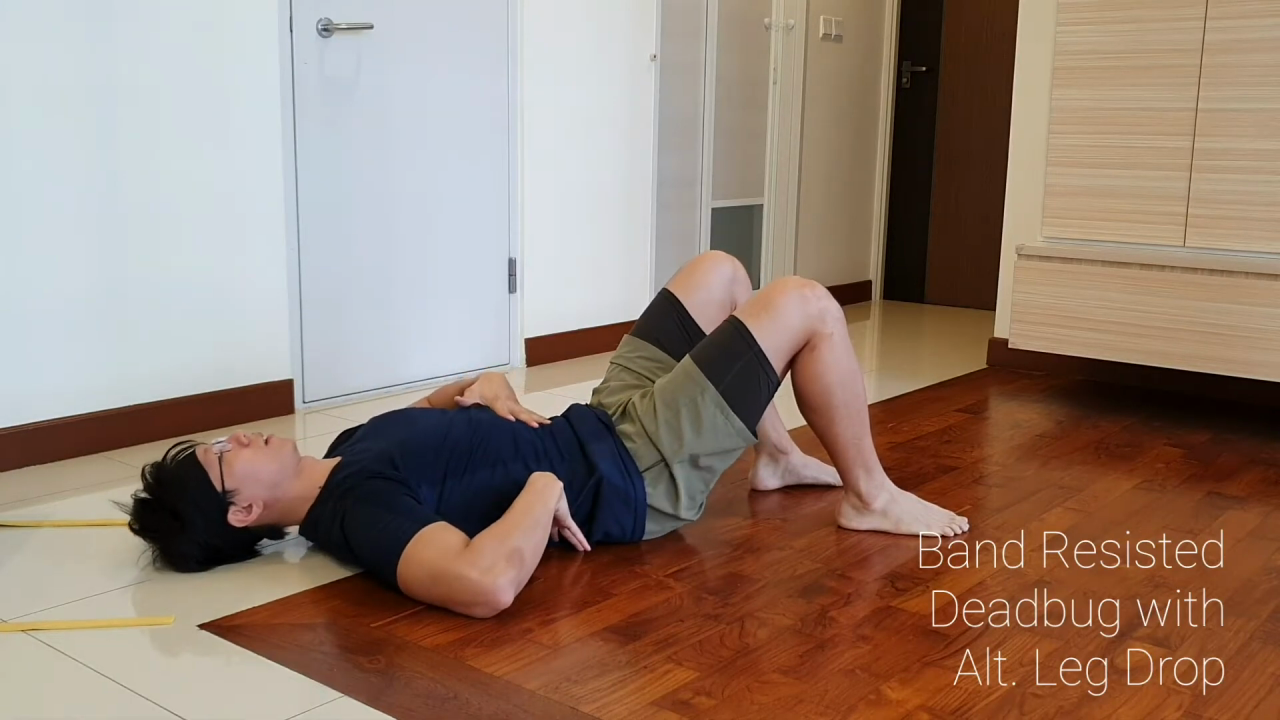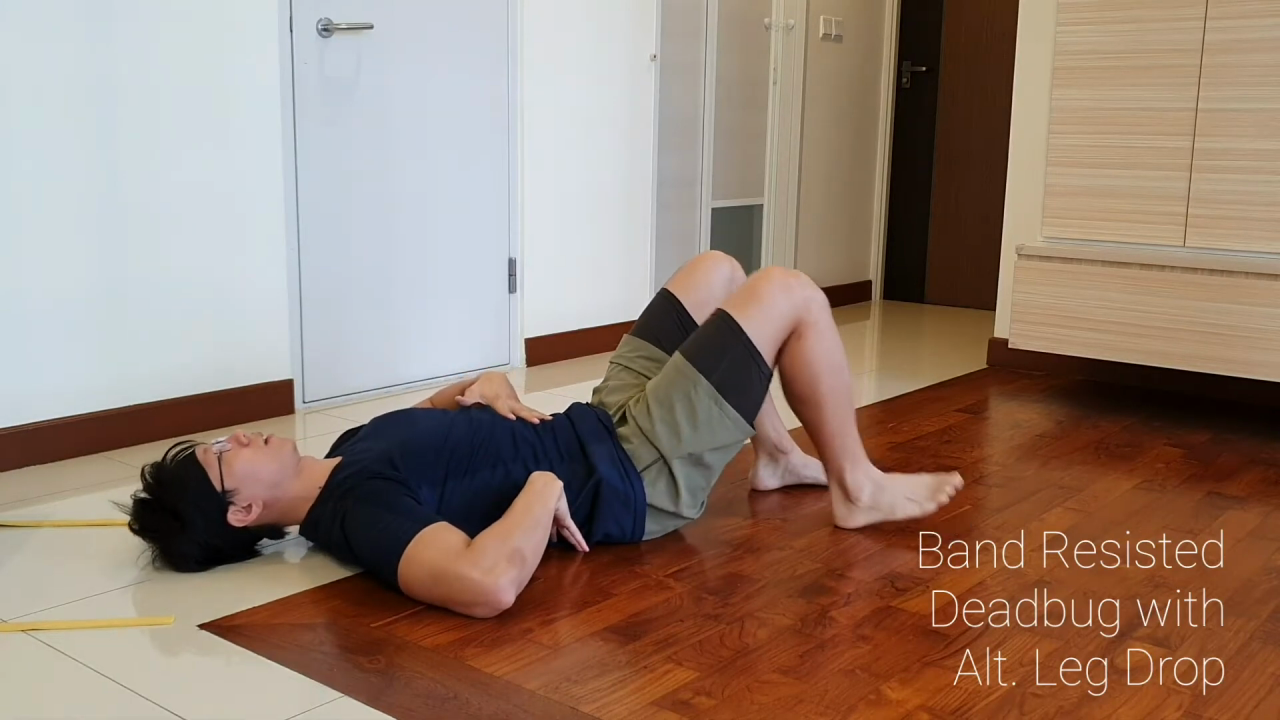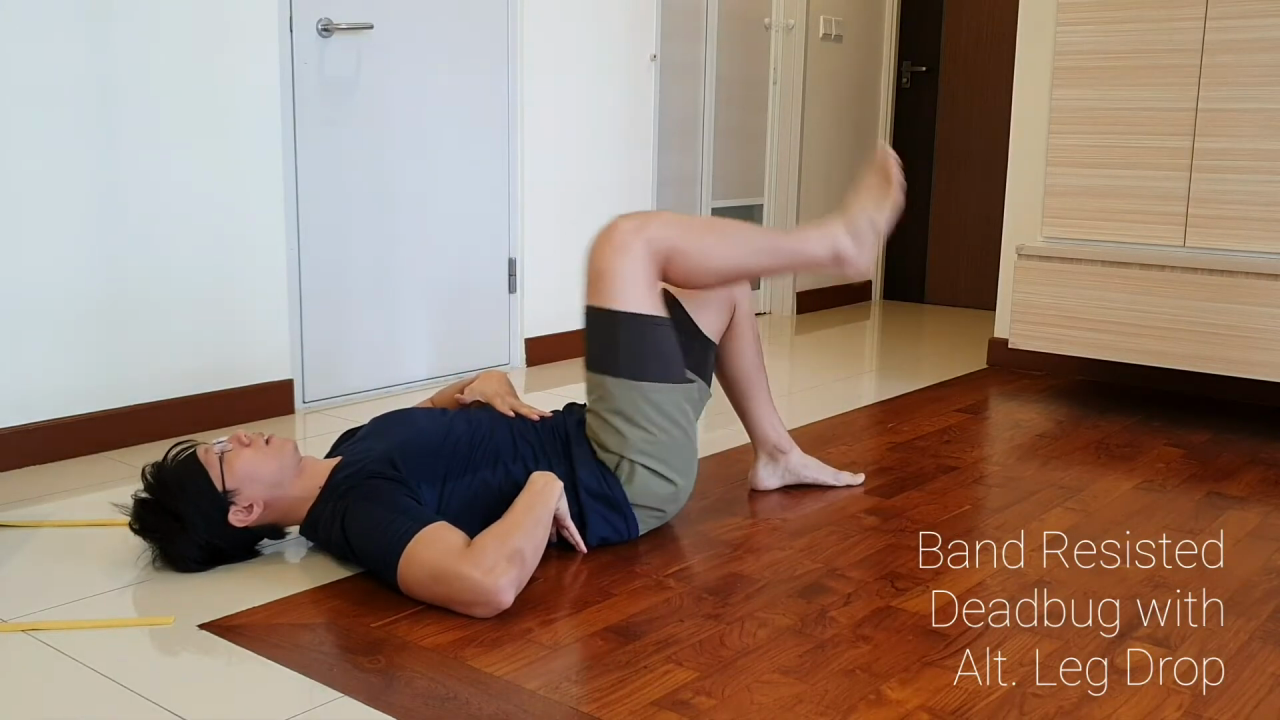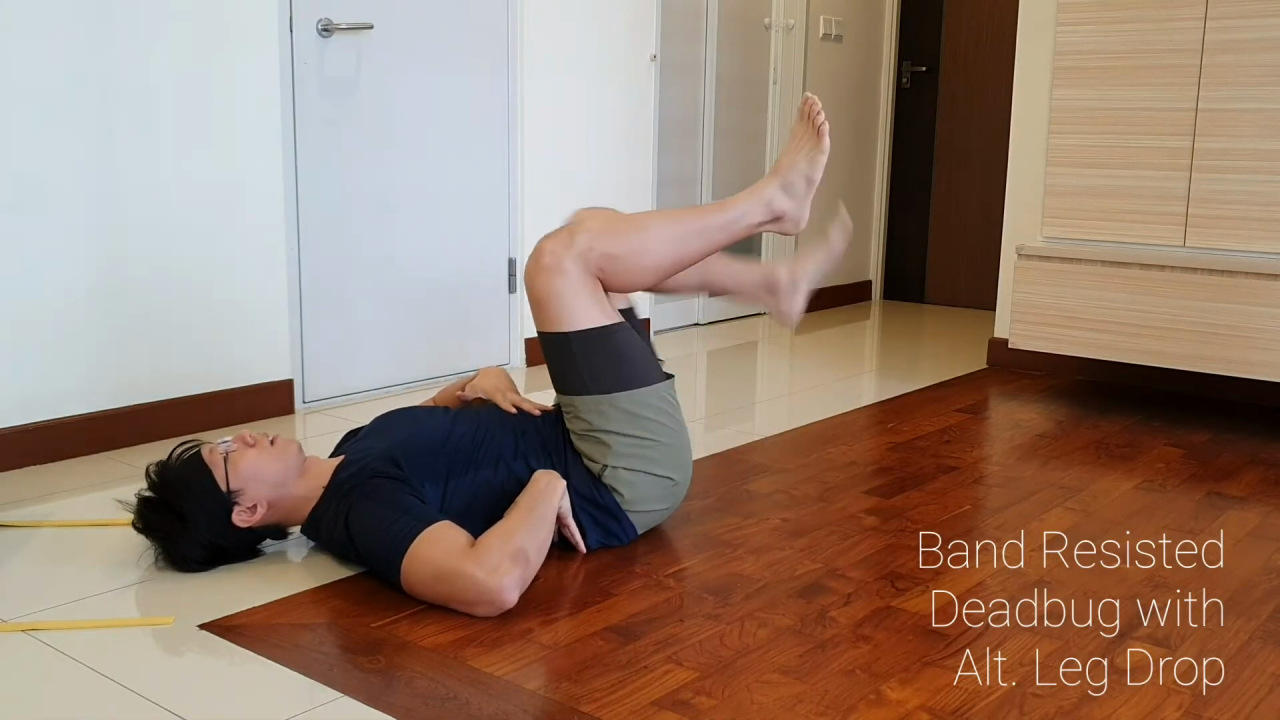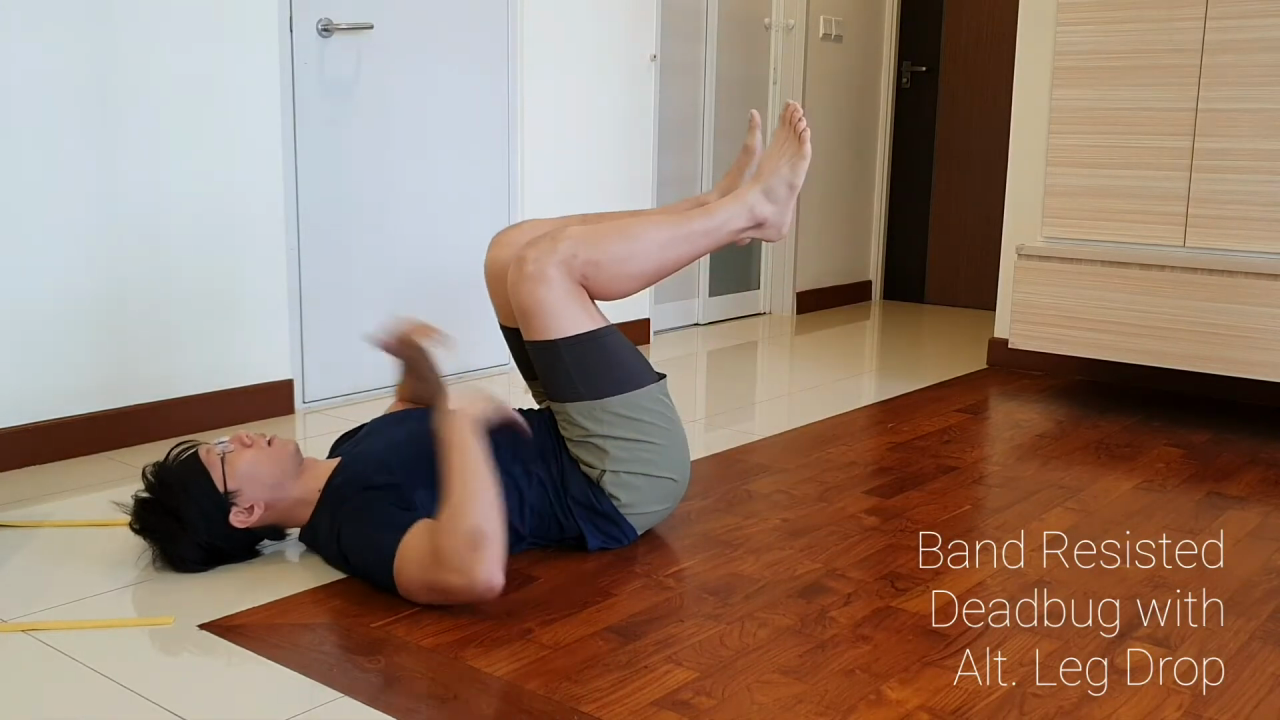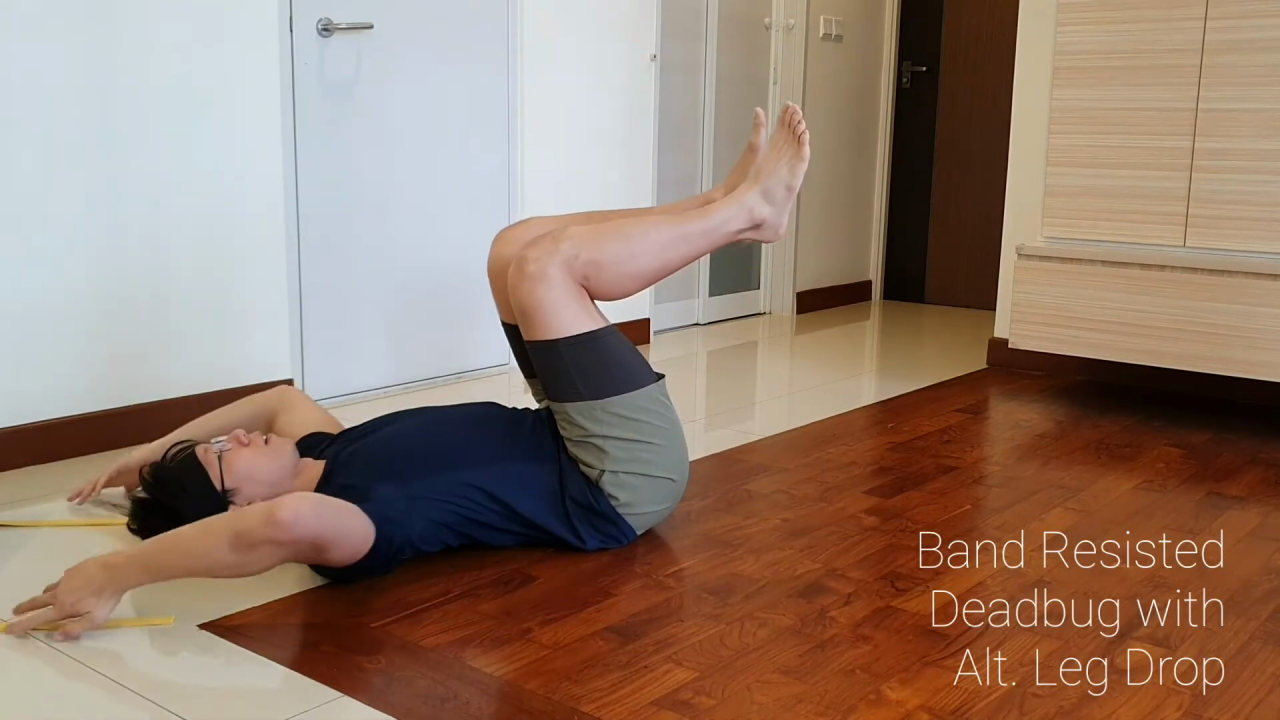
dt=0.5s
person 1, frame 1
left shoulder: (349, 453)
right shoulder: (357, 510)
right elbow: (486, 584)
left wrist: (478, 387)
right wrist: (544, 485)
left hip: (604, 422)
right hip: (640, 474)
left knee: (720, 271)
right knee: (807, 305)
left ankle: (778, 457)
right ankle: (872, 497)
person 1, frame 2
left shoulder: (348, 453)
right shoulder: (356, 510)
right elbow: (486, 585)
left wrist: (477, 388)
right wrist: (544, 484)
left hip: (605, 423)
right hip: (641, 474)
left knee: (718, 271)
right knee: (787, 291)
left ankle: (779, 455)
right ankle: (858, 486)
person 1, frame 3
left shoulder: (347, 456)
right shoulder: (360, 511)
right elbow: (488, 586)
left wrist: (477, 386)
right wrist: (544, 484)
left hip: (576, 432)
right hip: (630, 480)
left knee: (719, 282)
right knee: (628, 240)
left ankle: (776, 454)
right ankle: (838, 241)
person 1, frame 4
left shoulder: (352, 454)
right shoulder: (360, 510)
left elbow: (427, 421)
right elbow: (490, 585)
left wrist: (476, 383)
right wrist: (547, 483)
left hip: (575, 436)
right hip: (631, 478)
left knee: (593, 227)
right knee: (562, 256)
left ankle: (775, 283)
right ankle: (771, 201)
person 1, frame 5
left shoulder: (350, 456)
right shoulder: (356, 521)
left elbow: (417, 412)
right elbow: (476, 571)
left wrist: (416, 364)
right wrist: (459, 420)
left hip: (557, 442)
right hip: (629, 482)
left knee: (517, 250)
right knee: (541, 267)
left ankle: (723, 205)
right ankle: (752, 208)
person 1, frame 6
left shoulder: (328, 462)
right shoulder: (344, 521)
left elbow: (282, 397)
right elbow: (286, 524)
left wrist: (152, 451)
right wrist: (114, 573)
left hip: (565, 450)
right hip: (624, 486)
left knee: (520, 247)
right knee: (541, 263)
left ankle: (728, 204)
right ankle: (748, 207)
